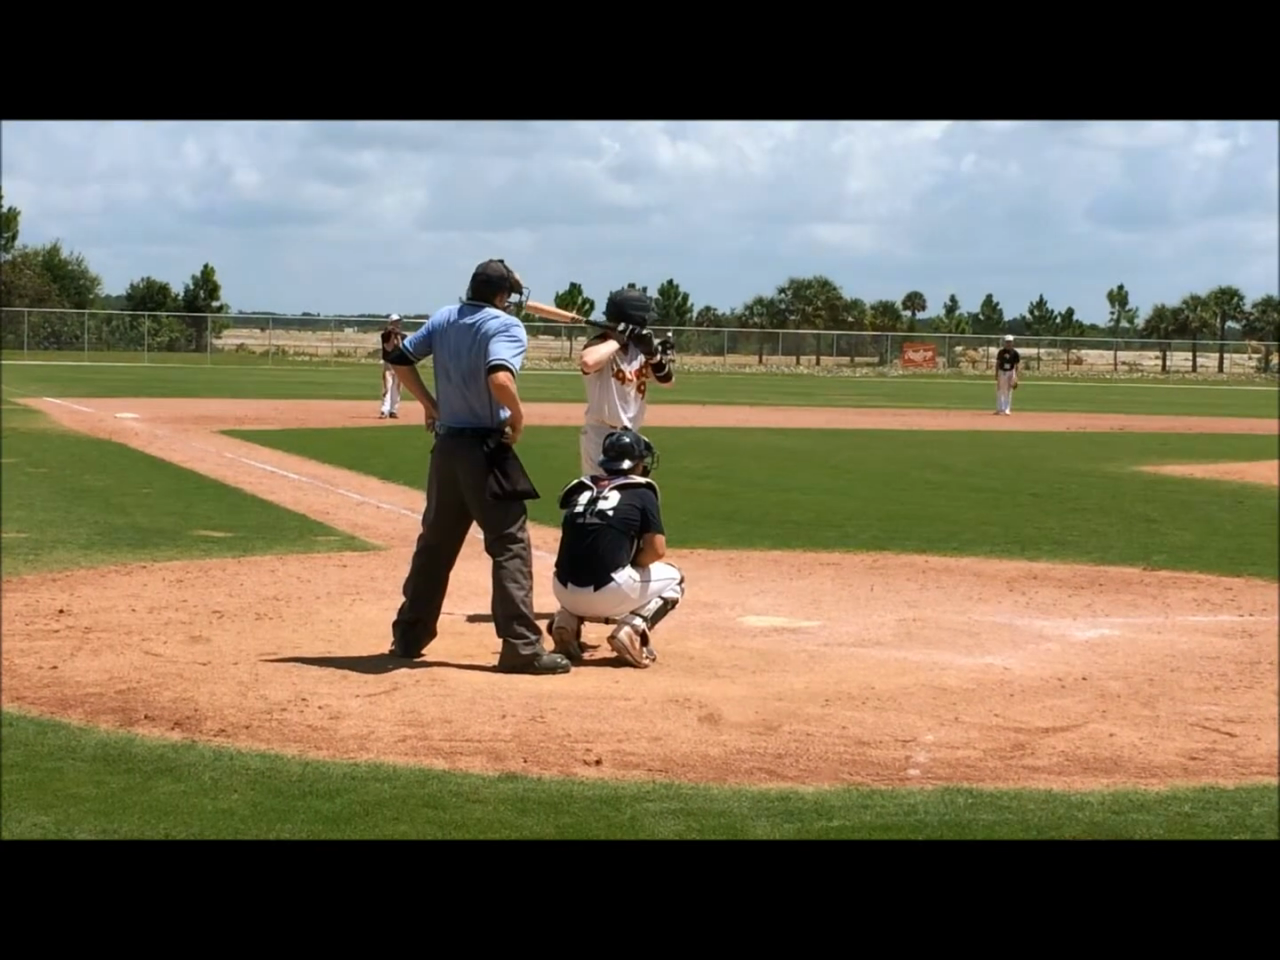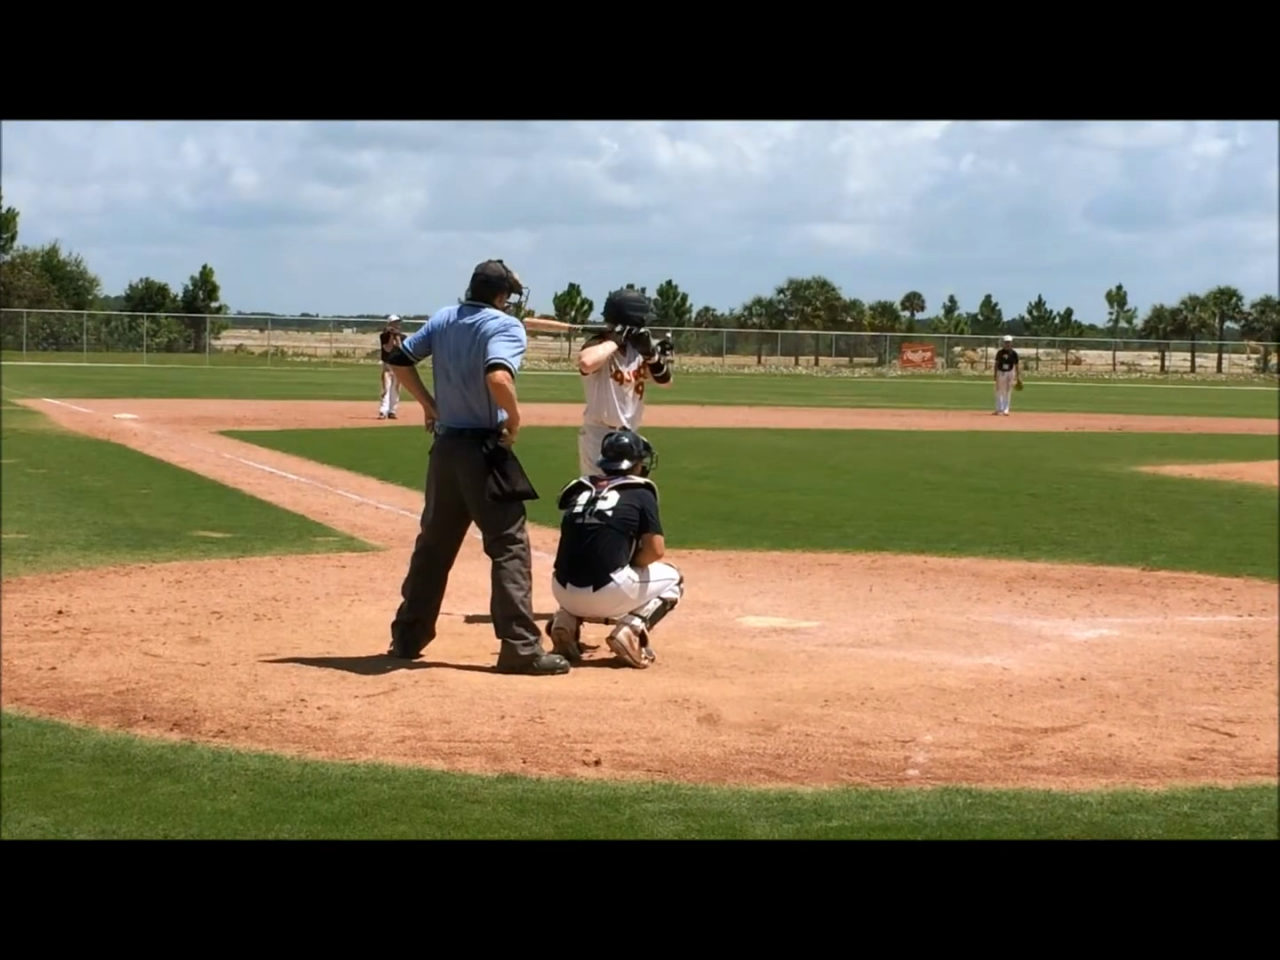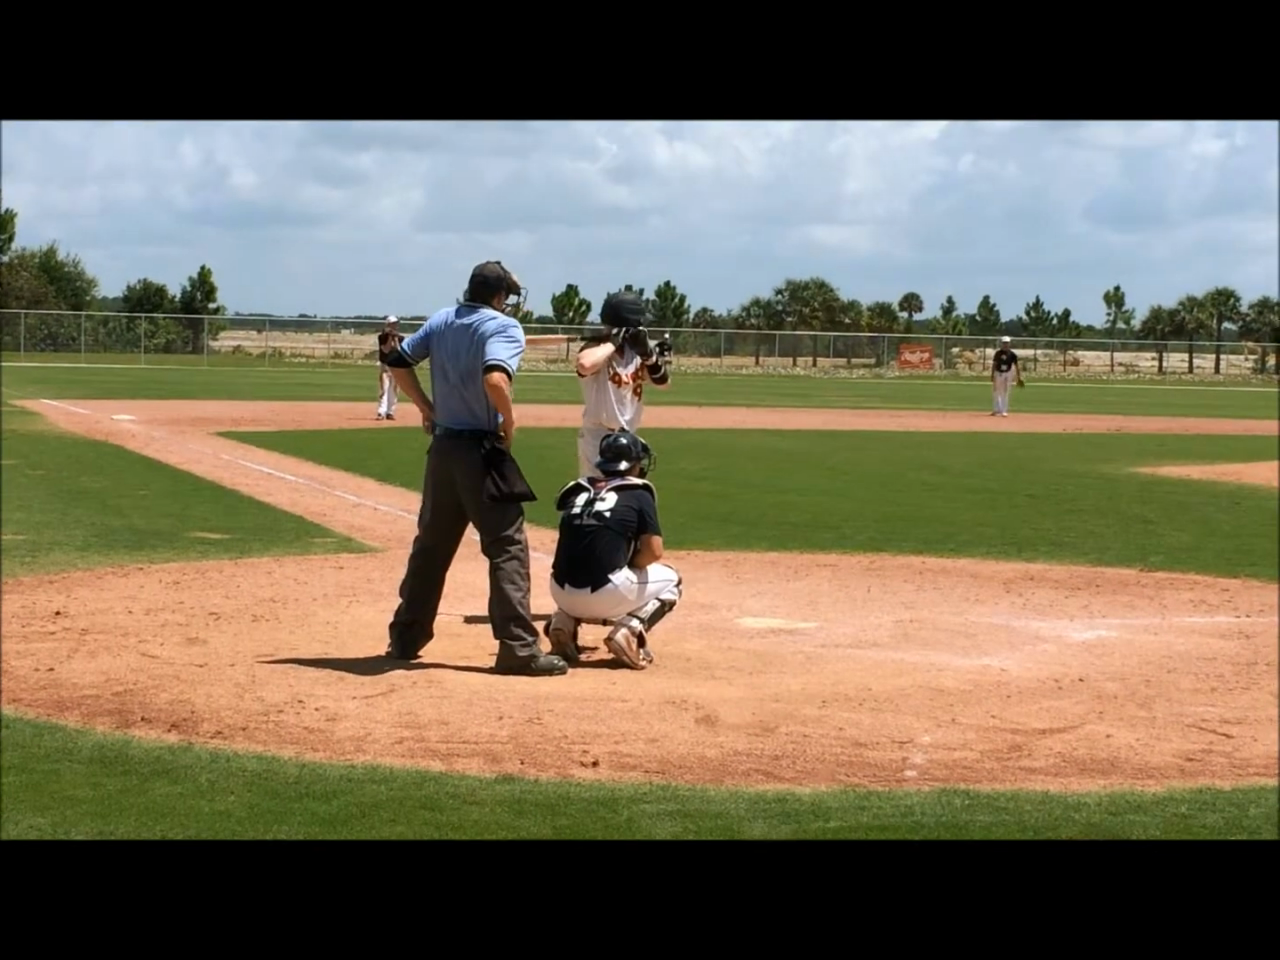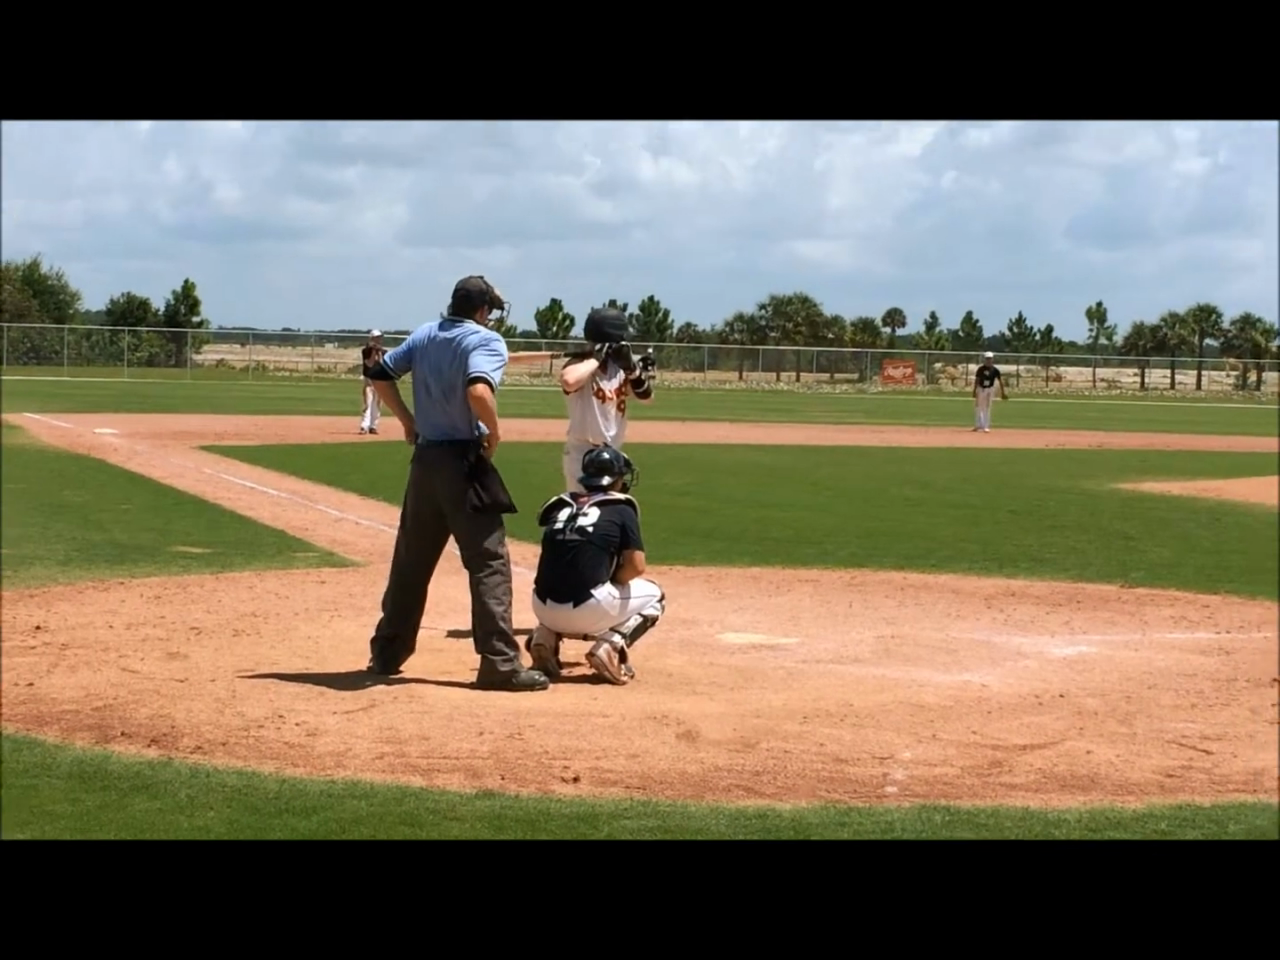
dt=0.1s
person 1, frame 1
left shoulder: (443, 318)
right shoulder: (506, 326)
left elbow: (400, 359)
right elbow: (499, 379)
left wrist: (429, 405)
right wrist: (517, 417)
left hip: (446, 446)
right hip: (485, 448)
left knee: (435, 544)
right knee: (510, 546)
left ankle: (409, 637)
right ankle: (522, 648)
person 1, frame 2
left shoulder: (442, 319)
right shoulder: (505, 326)
left elbow: (399, 360)
right elbow: (497, 378)
left wrist: (429, 405)
right wrist: (514, 419)
left hip: (445, 446)
right hip: (482, 449)
left knee: (433, 544)
right knee: (510, 547)
left ankle: (407, 637)
right ankle: (521, 649)
person 1, frame 3
left shoulder: (440, 320)
right shoulder: (504, 327)
left elbow: (398, 362)
right elbow: (494, 380)
left wrist: (426, 409)
right wrist: (509, 423)
left hip: (443, 447)
right hip: (480, 450)
left knee: (431, 546)
right knee: (507, 548)
left ankle: (405, 638)
right ankle: (519, 650)
person 1, frame 4
left shoulder: (424, 334)
right shoulder: (486, 340)
left elbow: (380, 375)
right elbow: (478, 392)
left wrist: (407, 420)
right wrist: (494, 431)
left hip: (425, 460)
right hip: (463, 462)
left knee: (411, 560)
right knee: (488, 563)
left ankle: (386, 653)
right ankle: (501, 665)
person 2, frame 1
left shoulder: (580, 489)
right shoulder: (641, 492)
right elbow: (656, 550)
left hip: (564, 592)
right hip: (608, 593)
right knee: (673, 578)
left ankle: (568, 620)
right ankle: (633, 629)
person 2, frame 2
left shoulder: (580, 489)
right shoulder: (640, 493)
right elbow: (655, 551)
left hip: (564, 592)
right hip: (606, 593)
right knee: (672, 578)
left ankle: (566, 621)
right ankle: (632, 629)
person 2, frame 3
left shoulder: (578, 490)
right shoulder: (639, 494)
right elbow: (654, 552)
left hip: (562, 593)
right hip: (605, 594)
right knee: (671, 580)
left ankle: (564, 622)
right ankle: (630, 631)
person 2, frame 4
left shoulder: (560, 505)
right shoulder: (621, 508)
right elbow: (636, 567)
left hip: (543, 608)
right hip: (587, 609)
right knee: (653, 595)
left ankle: (546, 636)
right ankle: (611, 646)
person 3, frame 1
left shoulder: (639, 347)
right shoulder: (600, 345)
left elbow: (666, 379)
right elbow: (588, 362)
left wrist: (653, 353)
right wrist: (617, 339)
right hip: (600, 435)
person 3, frame 2
left shoulder: (637, 347)
right shoulder: (598, 346)
left elbow: (664, 379)
right elbow: (586, 363)
left wrist: (650, 353)
right wrist: (616, 339)
right hip: (599, 435)
person 3, frame 3
left shoulder: (634, 349)
right shoulder: (596, 348)
left elbow: (662, 381)
right elbow: (585, 365)
left wrist: (647, 354)
right wrist: (613, 341)
right hip: (598, 438)
person 3, frame 4
left shoulder: (618, 365)
right shoulder: (580, 365)
left elbow: (645, 396)
right elbow: (568, 381)
left wrist: (631, 369)
right wrist: (597, 357)
right hip: (583, 454)
